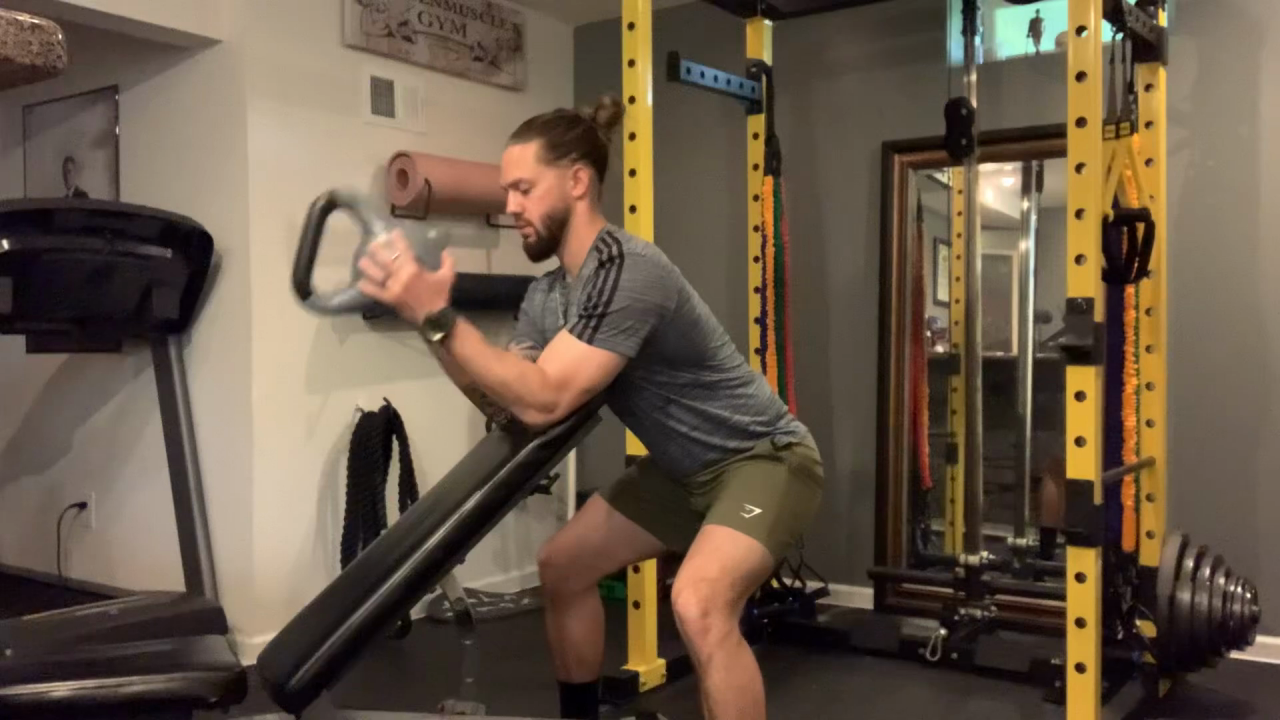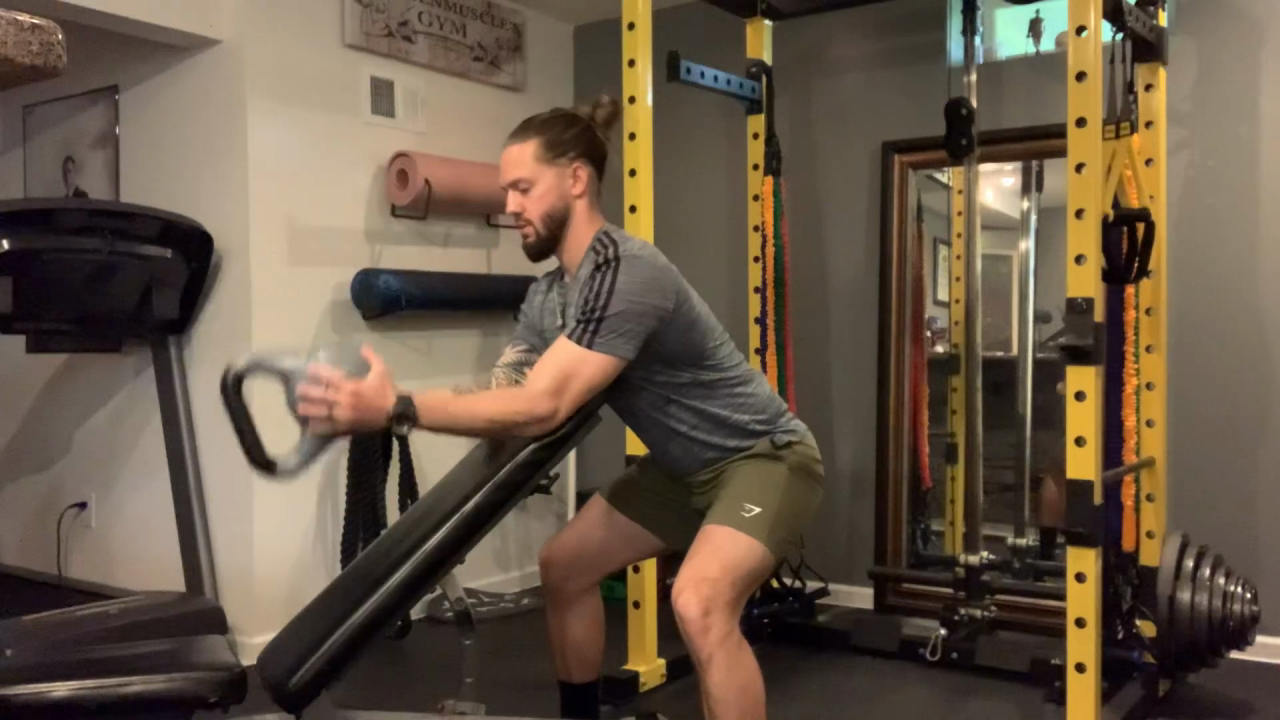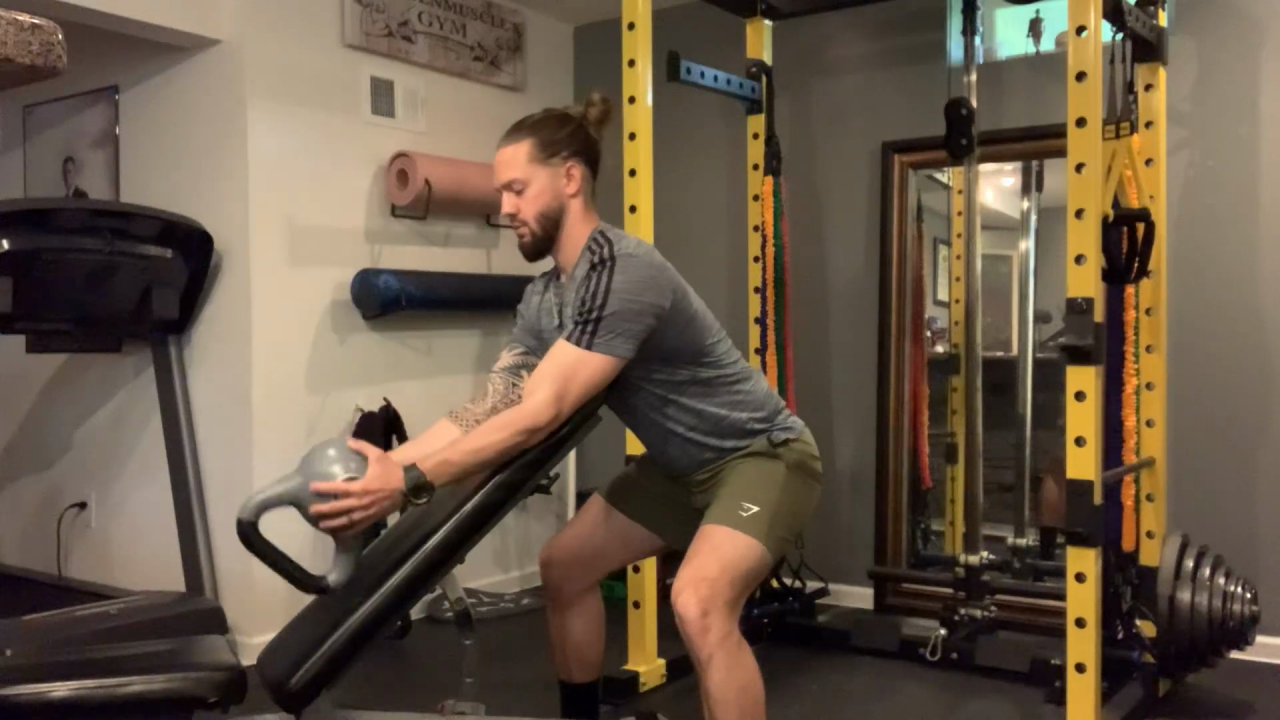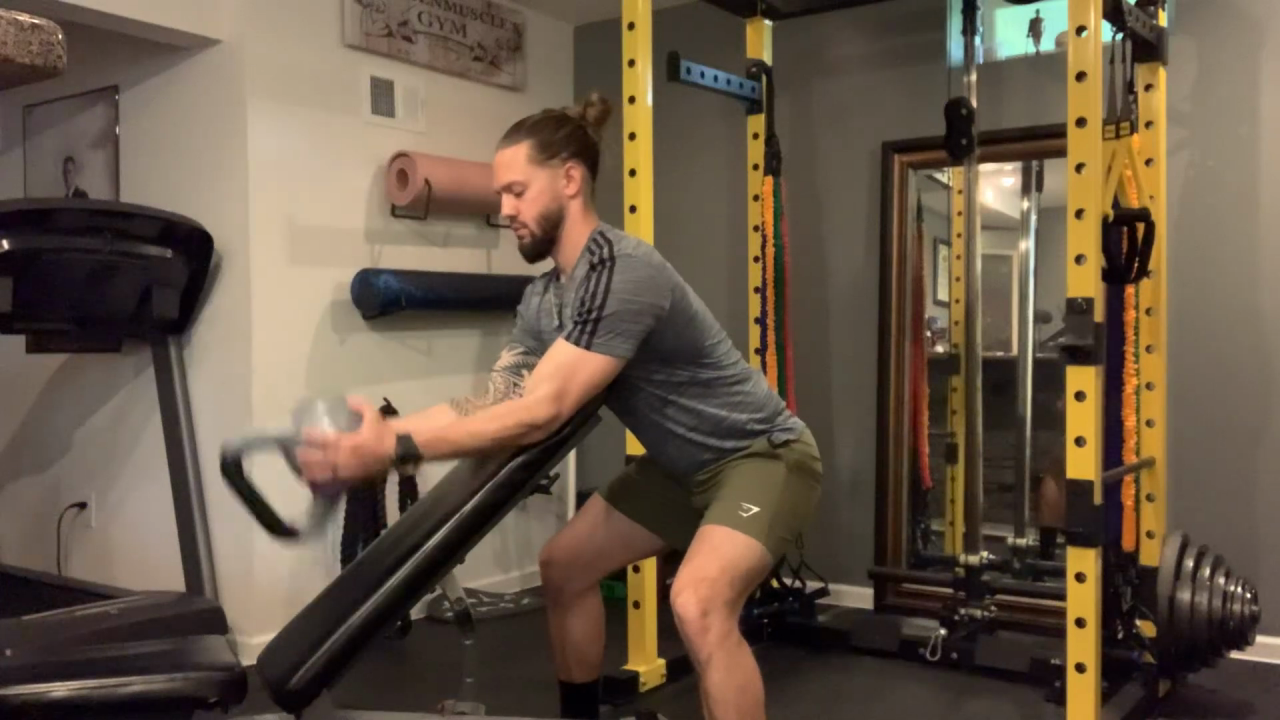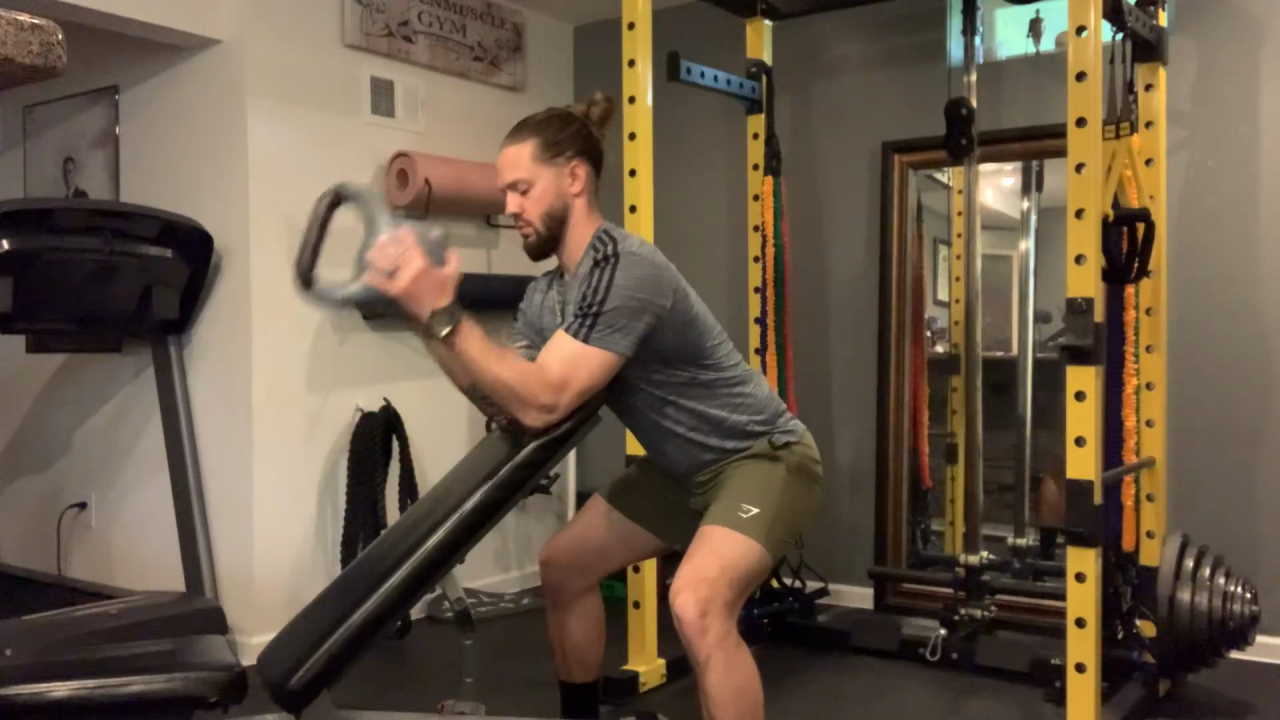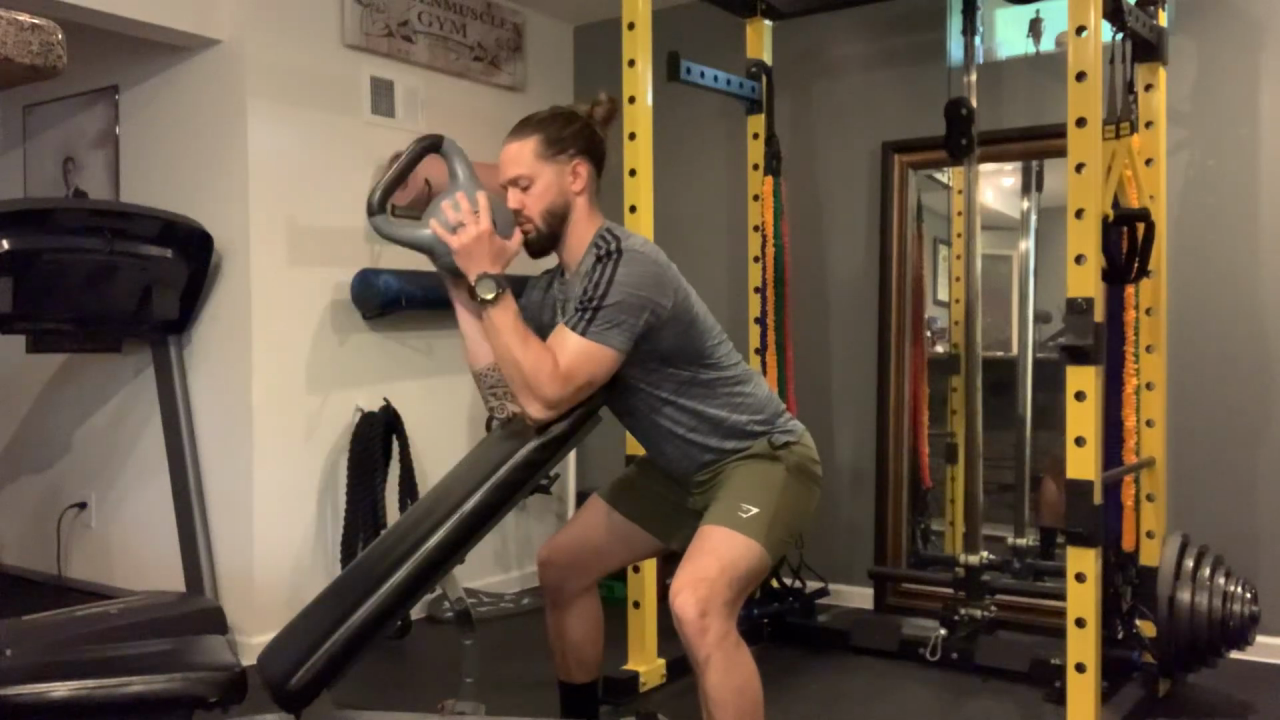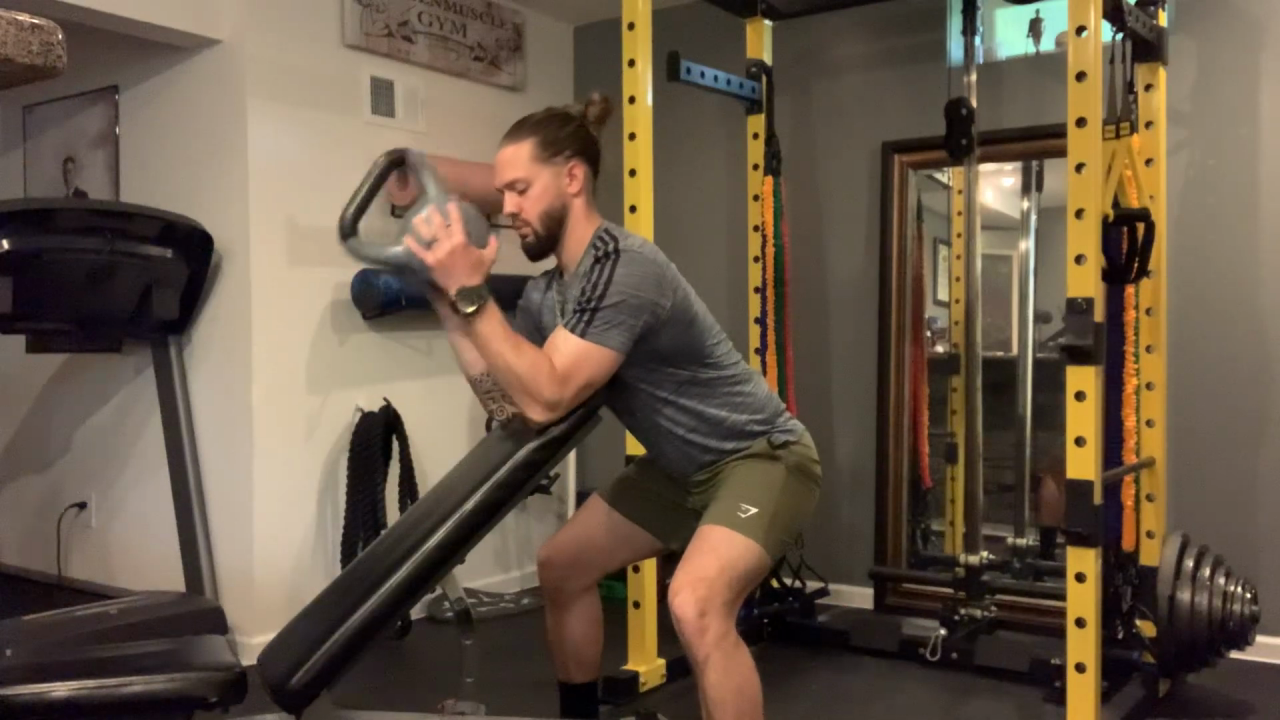
dt=0.4s
person 1, frame 1
left shoulder: (629, 272)
right shoulder: (547, 296)
left elbow: (544, 401)
right elbow: (510, 399)
left wrist: (436, 319)
right wrist: (428, 316)
left hip: (763, 458)
right hip: (682, 466)
left knee: (697, 604)
right knee: (563, 566)
person 1, frame 2
left shoulder: (627, 273)
right shoulder: (547, 298)
left elbow: (540, 408)
right elbow: (501, 396)
left wrist: (396, 406)
right wrist: (372, 404)
left hip: (764, 456)
right hip: (681, 464)
left knee: (699, 603)
right knee: (563, 566)
person 1, frame 3
left shoulder: (624, 272)
right shoulder: (542, 298)
left elbow: (540, 415)
right elbow: (493, 406)
left wrist: (408, 481)
right wrist: (389, 460)
left hip: (762, 454)
right hip: (682, 462)
left knee: (698, 604)
right knee: (564, 567)
person 1, frame 4
left shoulder: (622, 273)
right shoulder: (543, 299)
left elbow: (539, 413)
right elbow: (499, 398)
left wrist: (395, 444)
right wrist: (381, 431)
left hip: (763, 455)
right hip: (682, 463)
left knee: (697, 603)
right knee: (563, 566)
person 1, frame 5
left shoulder: (625, 270)
right shoulder: (547, 295)
left elbow: (542, 403)
right elbow: (506, 402)
left wrist: (442, 313)
right wrist: (430, 320)
left hip: (764, 456)
right hip: (682, 465)
left knee: (697, 605)
right knee: (564, 566)
person 1, frame 6
left shoulder: (627, 269)
right shoulder: (550, 289)
left elbow: (546, 398)
right elbow: (509, 401)
left wrist: (488, 281)
right wrist: (464, 289)
left hip: (764, 456)
right hip: (682, 465)
left knee: (697, 605)
right knee: (562, 567)
person 1, frame 7
left shoulder: (625, 270)
right shoulder: (547, 293)
left elbow: (547, 399)
right elbow: (509, 401)
left wrist: (470, 292)
right wrist: (448, 297)
left hip: (761, 456)
right hip: (682, 465)
left knee: (695, 604)
right knee: (562, 567)
